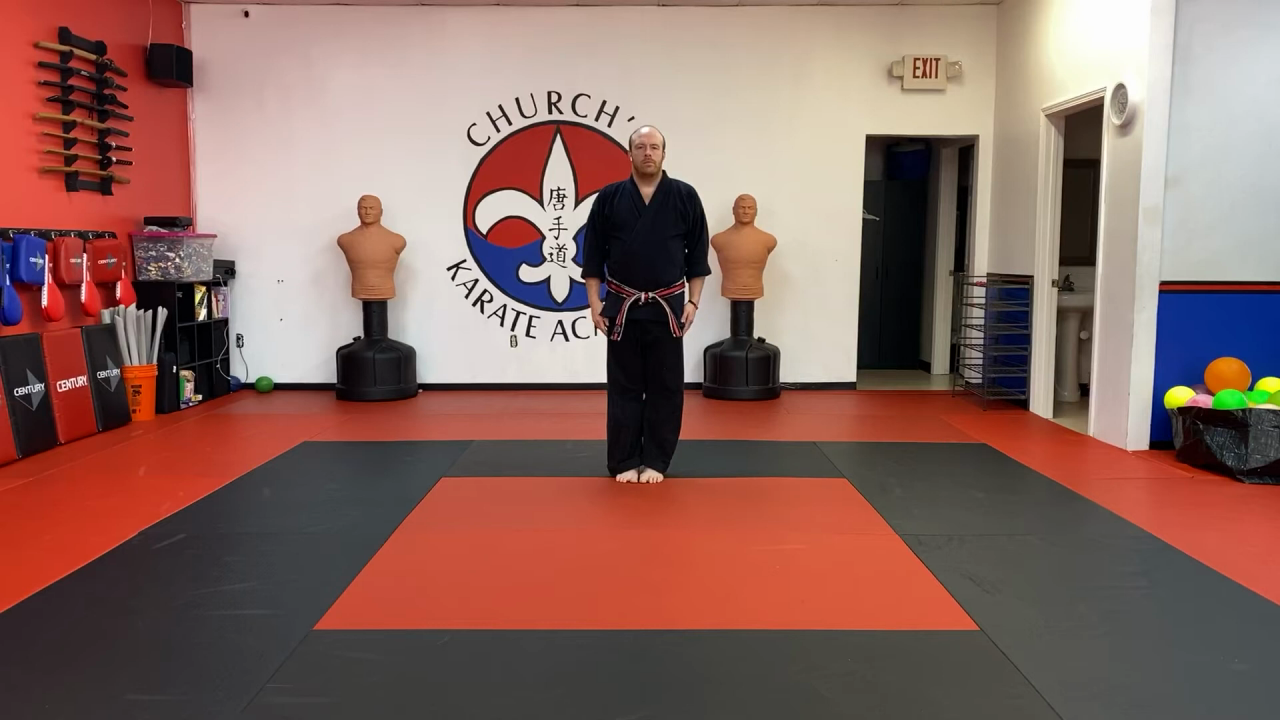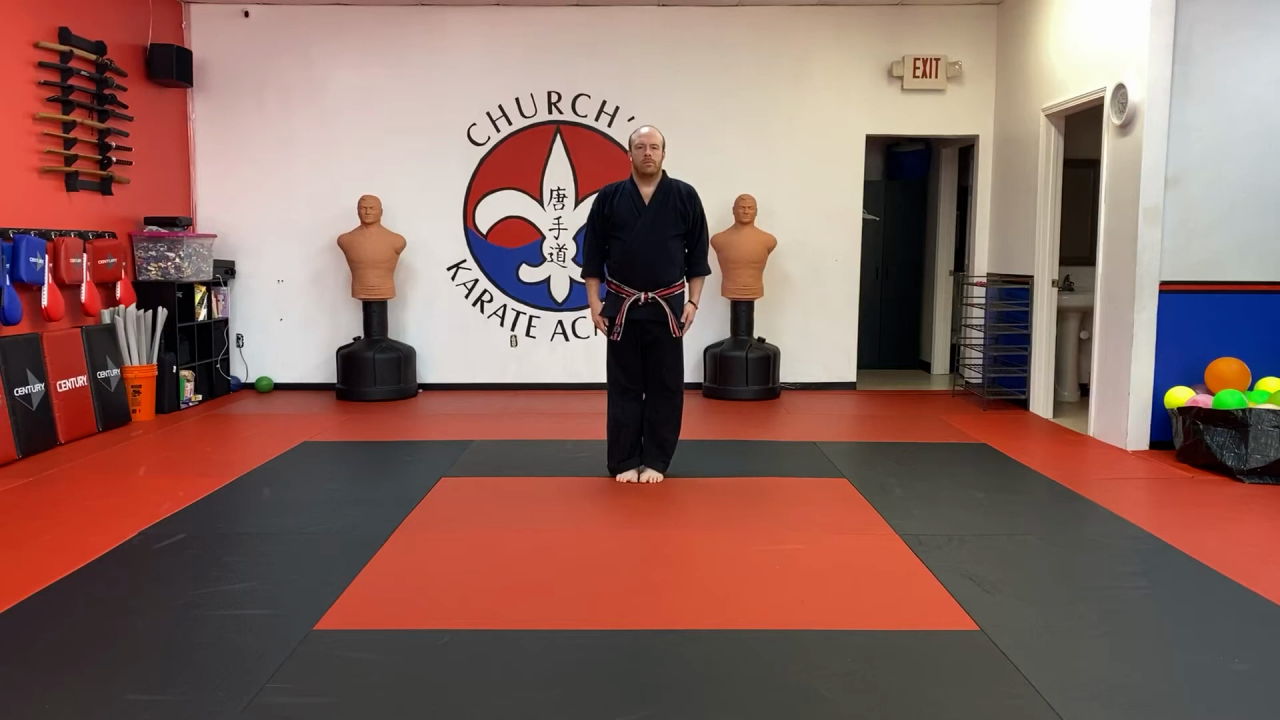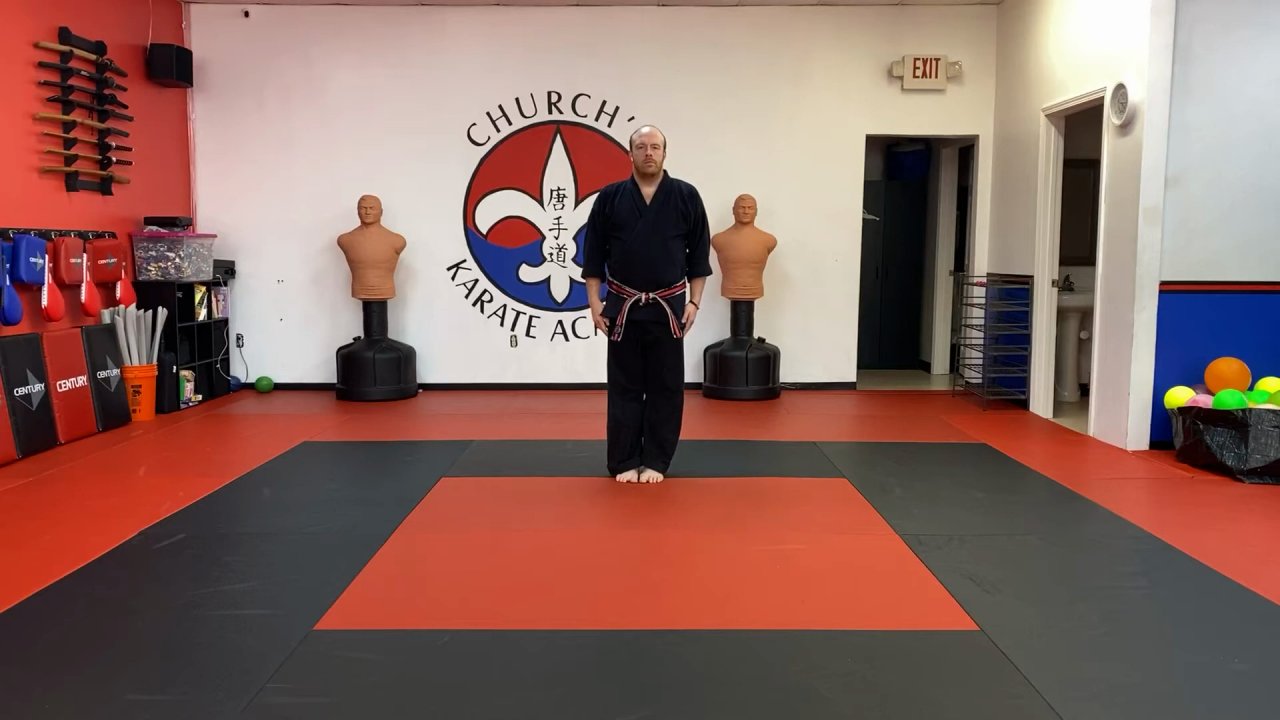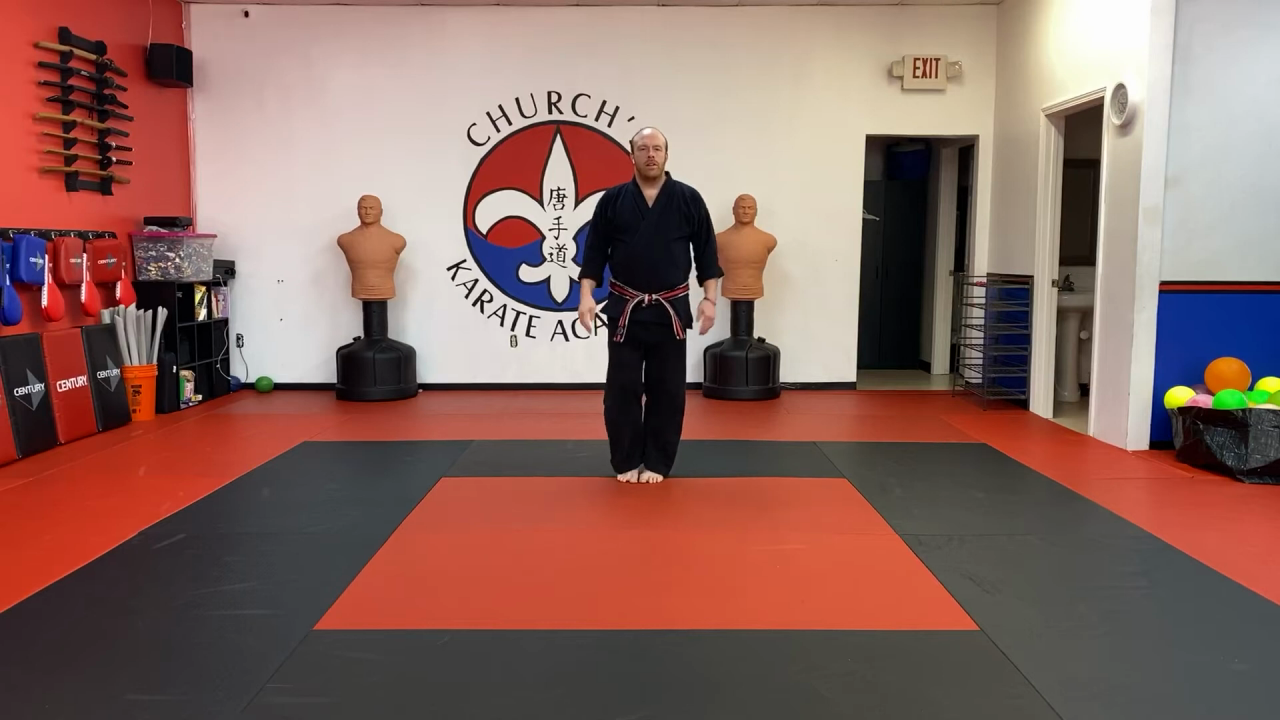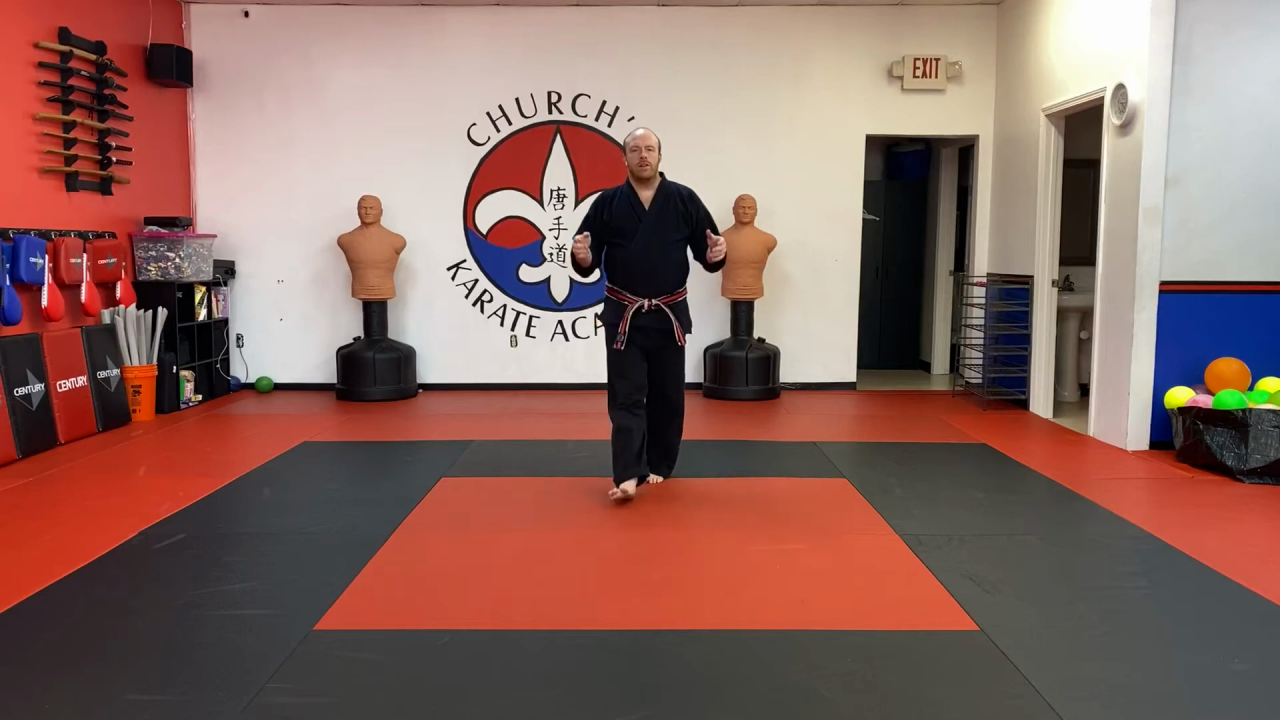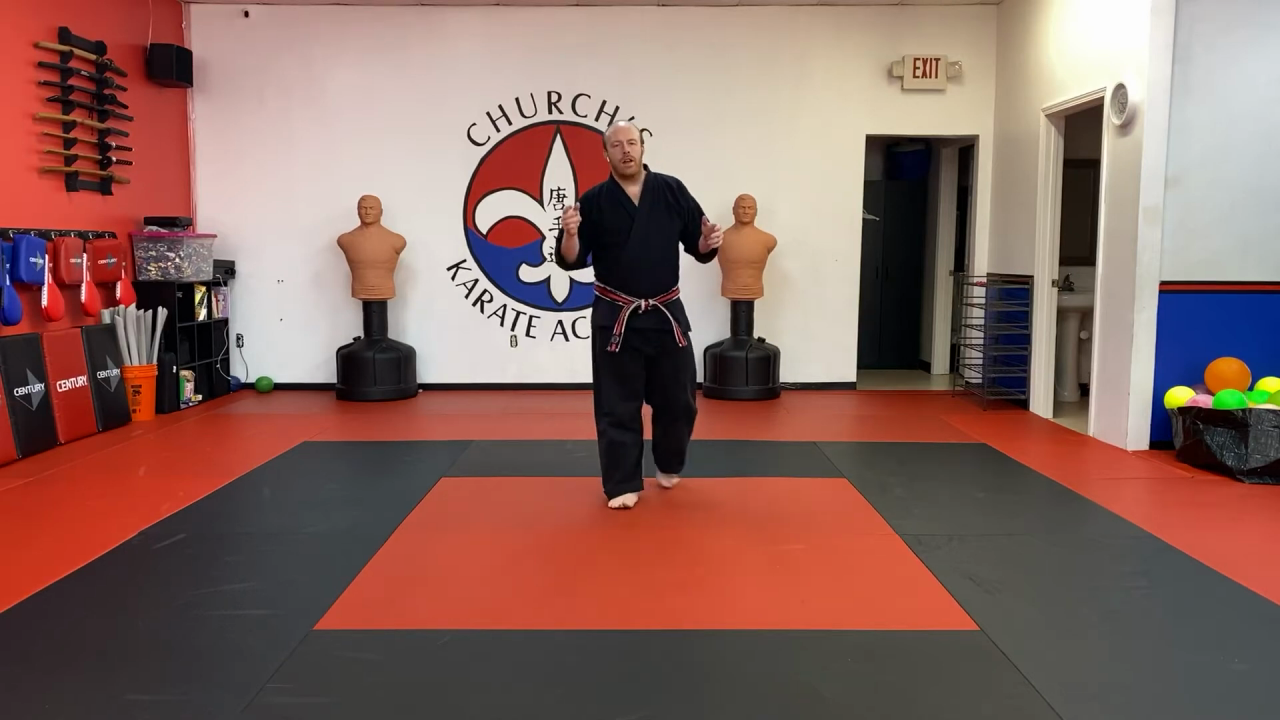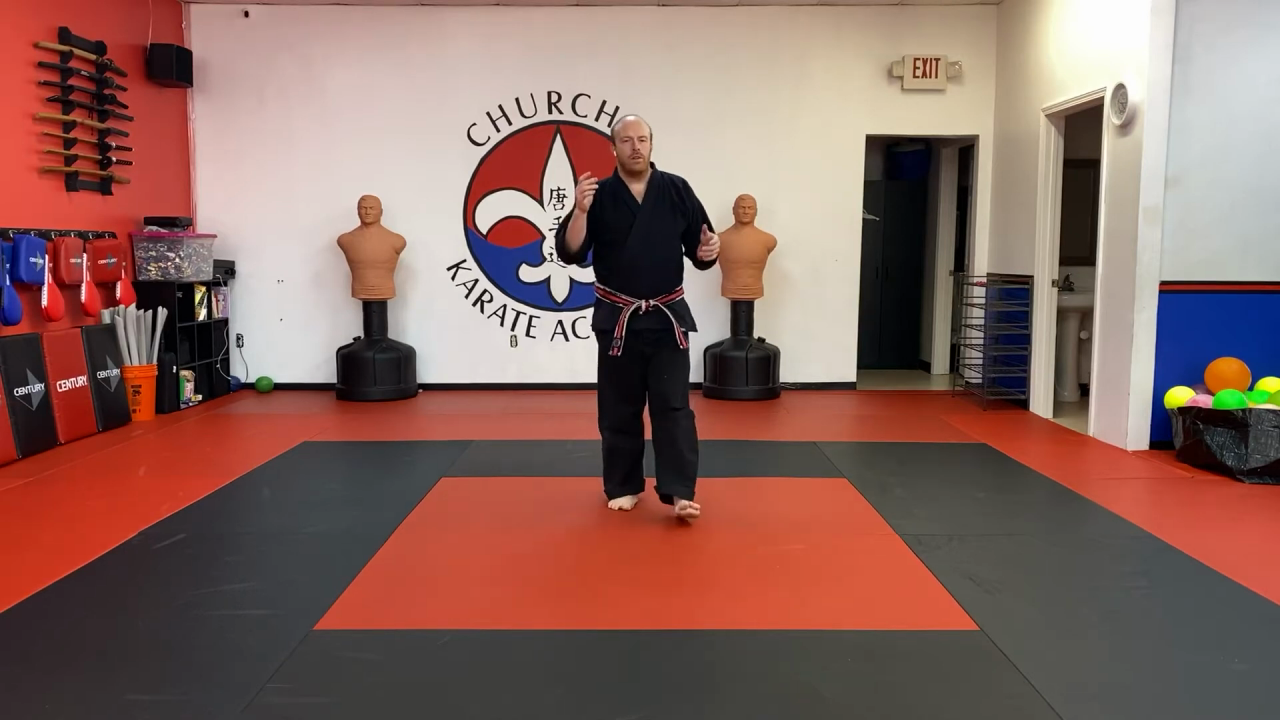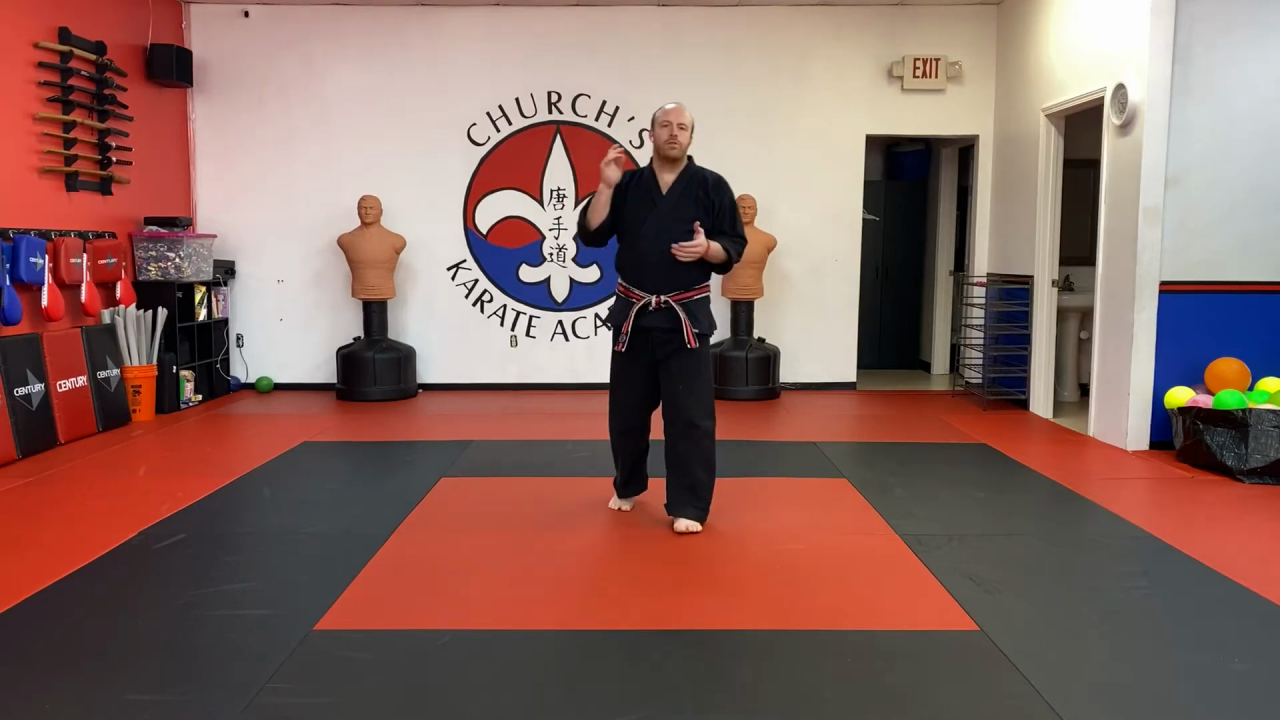
dt=0.4s
person 1, frame 1
left shoulder: (684, 197)
right shoulder: (609, 198)
left elbow: (697, 254)
right elbow: (593, 254)
left wrist: (692, 301)
right wrist: (595, 302)
left hip: (667, 307)
right hip: (622, 307)
left knee: (665, 387)
right knee: (624, 387)
left ankle: (655, 461)
right ankle: (624, 462)
person 1, frame 2
left shoulder: (685, 197)
right shoulder: (609, 197)
left elbow: (697, 254)
right elbow: (593, 254)
left wrist: (692, 302)
right wrist: (595, 301)
left hip: (667, 306)
right hip: (622, 306)
left knee: (665, 387)
right knee: (624, 387)
left ankle: (655, 461)
right ankle: (624, 462)
person 1, frame 3
left shoulder: (686, 196)
right shoulder: (610, 198)
left elbow: (698, 254)
right elbow: (593, 254)
left wrist: (693, 302)
right wrist: (595, 302)
left hip: (668, 307)
right hip: (622, 307)
left knee: (666, 388)
right knee: (624, 387)
left ankle: (655, 461)
right ankle: (624, 462)
person 1, frame 4
left shoulder: (688, 199)
right shoulder: (613, 200)
left elbow: (705, 251)
right elbow: (595, 251)
left wrist: (709, 296)
right wrist: (587, 293)
left hip: (670, 310)
right hip: (625, 309)
left knee: (667, 391)
right knee: (622, 390)
left ankle: (656, 463)
right ankle: (626, 462)
person 1, frame 5
left shoulder: (684, 200)
right shoulder: (607, 203)
left elbow: (704, 249)
right elbow: (589, 262)
left wrist: (715, 253)
right wrist: (581, 257)
left hip: (669, 314)
right hip: (623, 315)
left knee: (667, 396)
right knee: (627, 396)
left ankle: (657, 465)
right ankle: (628, 475)
person 1, frame 6
left shoulder: (672, 191)
right shoulder: (593, 200)
left elbow: (696, 245)
right elbow: (571, 260)
left wrist: (709, 242)
right wrist: (570, 233)
left hip: (665, 313)
right hip: (615, 315)
left knee: (677, 399)
right knee: (617, 405)
left ankle: (669, 464)
right ankle: (623, 483)
person 1, frame 7
left shoulder: (677, 191)
right shoulder: (599, 195)
left elbow: (697, 243)
right elbow: (571, 253)
left wrist: (708, 250)
right wrist: (580, 211)
left hip: (668, 316)
right hip: (617, 316)
left knee: (673, 404)
right knee: (619, 407)
left ankle: (679, 492)
right ankle: (623, 486)
person 1, frame 8
left shoulder: (711, 186)
right shoulder: (627, 183)
left elbow: (734, 245)
right elbow: (591, 234)
left wrist: (707, 247)
right wrist: (606, 187)
left hip: (686, 315)
right hip: (633, 312)
left knee: (690, 413)
right knee: (628, 408)
left ankle: (688, 506)
right ankle: (629, 485)
